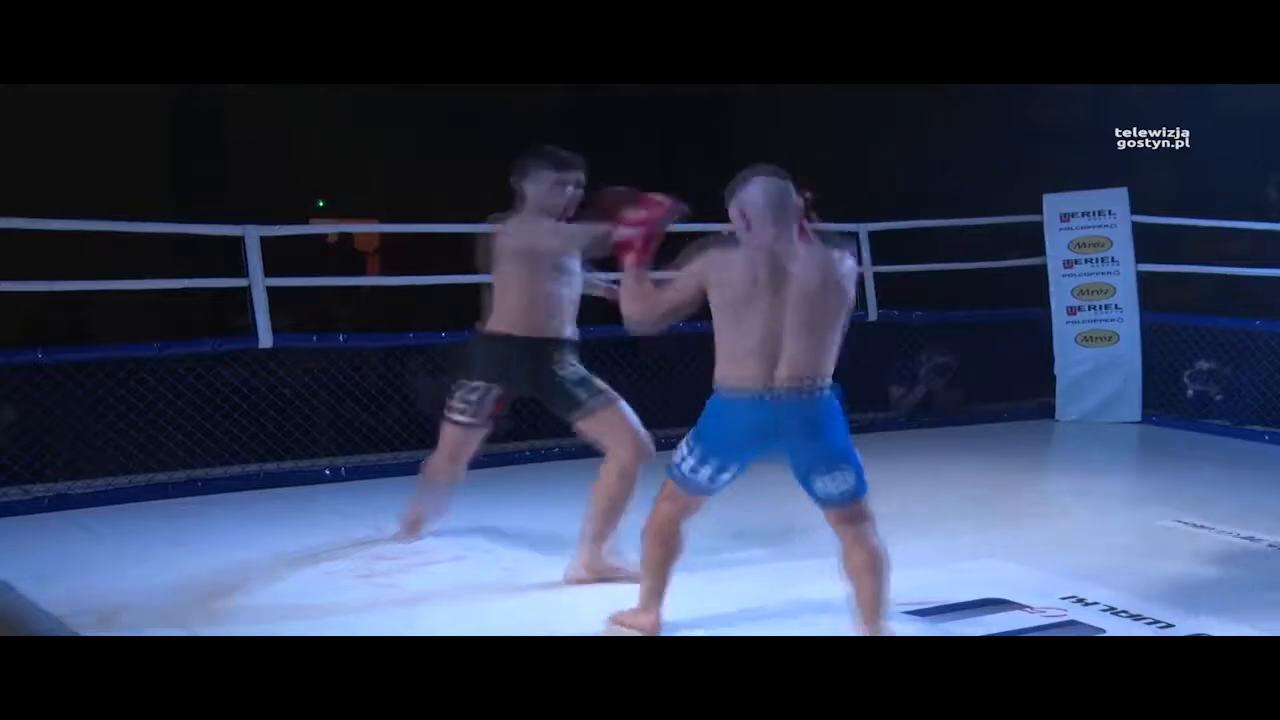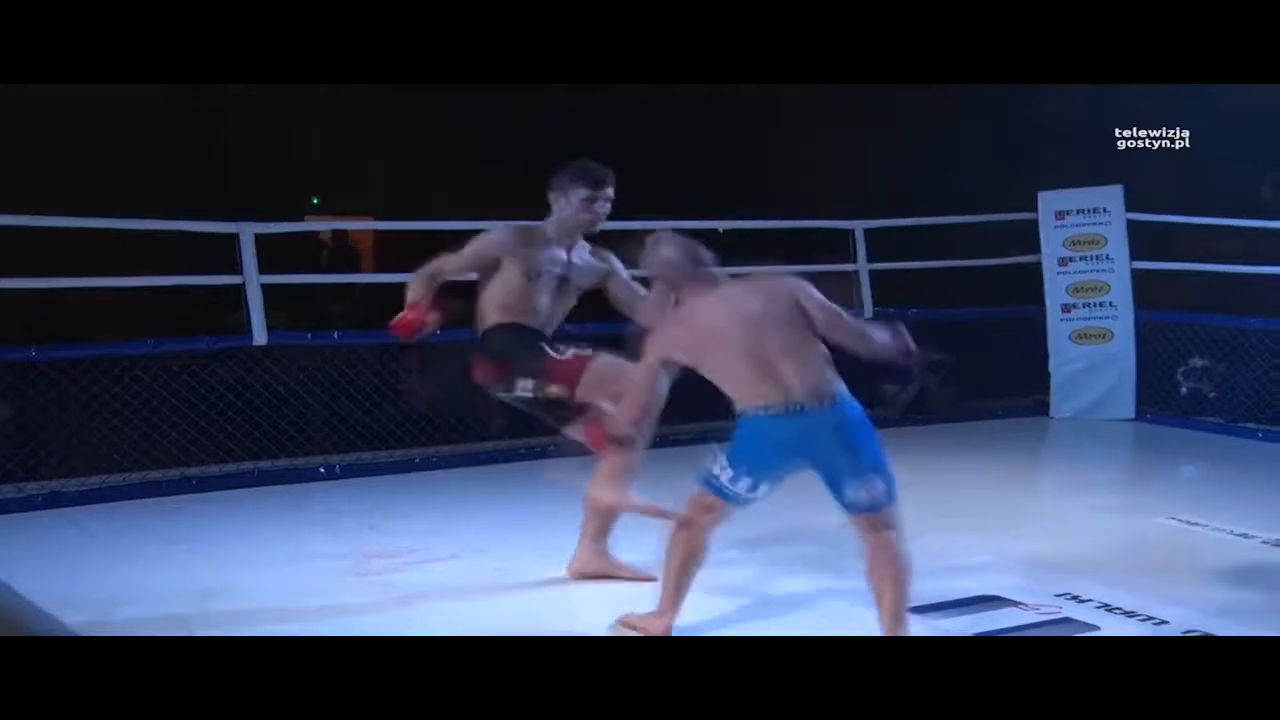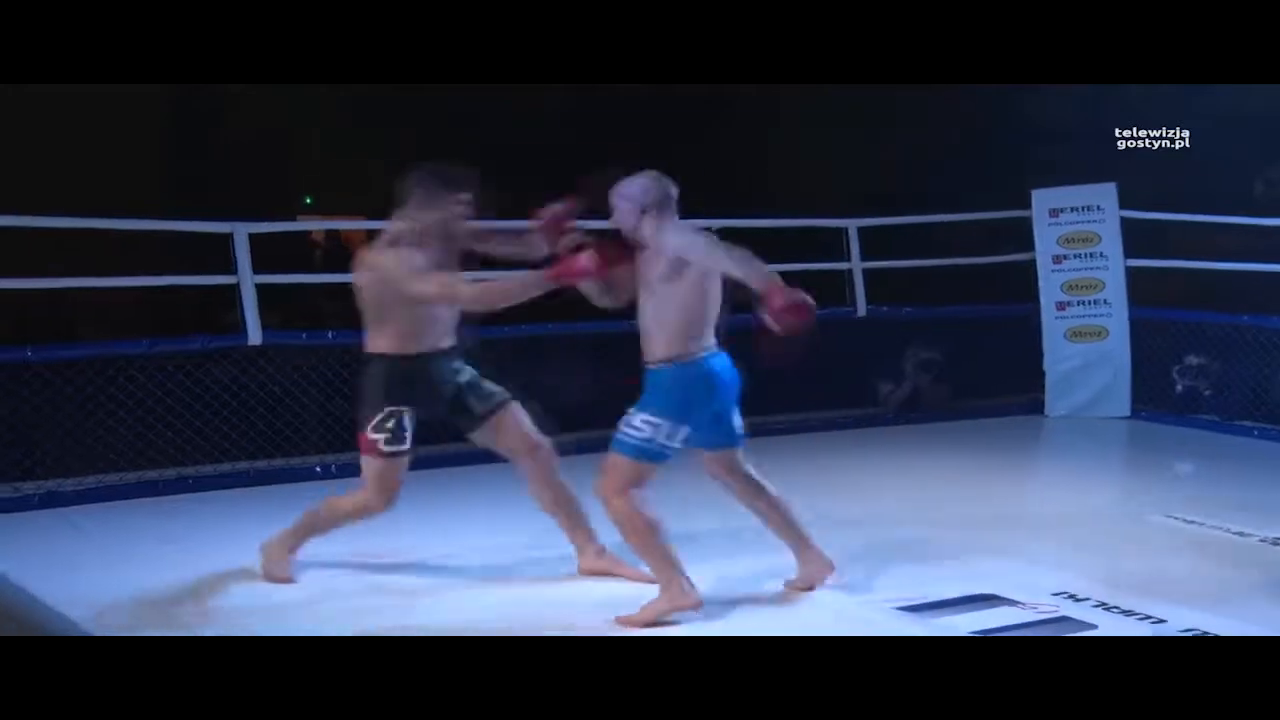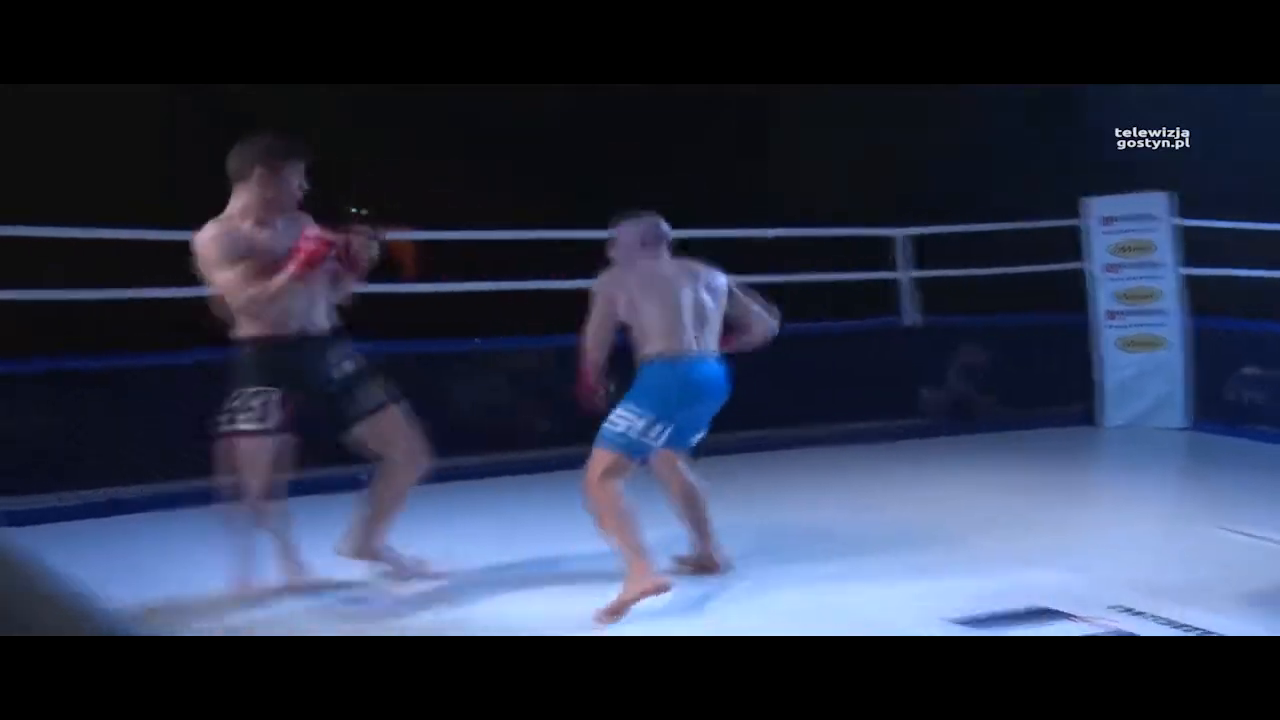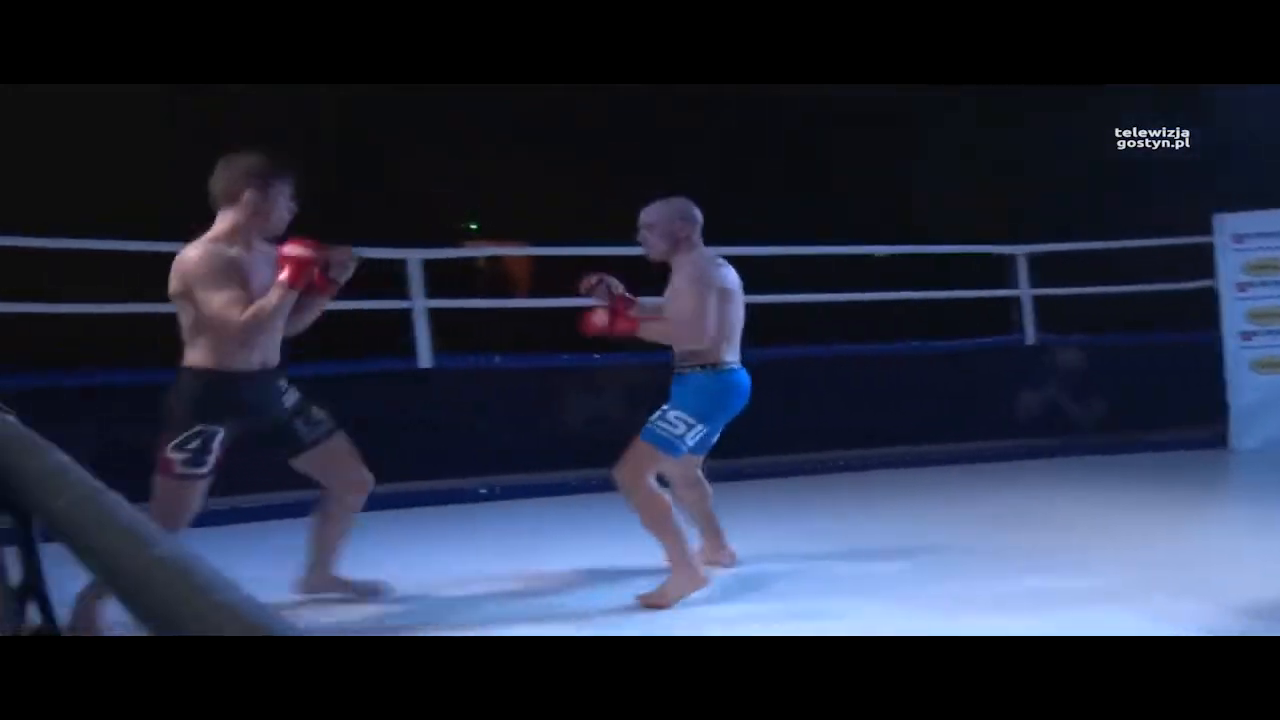
dt=0.4s
person 1, frame 1
left shoulder: (569, 236)
right shoulder: (519, 229)
right wrist: (624, 225)
left hip: (557, 357)
right hip: (498, 351)
left knee: (636, 446)
right knee: (450, 458)
left ankle: (590, 558)
right ankle: (424, 511)
person 1, frame 2
left shoulder: (598, 262)
right shoulder: (511, 239)
left elbow: (651, 314)
right elbow: (431, 273)
right wrist: (418, 309)
left hip: (531, 363)
right hip: (507, 354)
left knee: (615, 443)
right knee: (648, 382)
left ankle: (592, 553)
right ankle: (613, 491)
person 1, frame 3
left shoulder: (443, 238)
right shoulder: (385, 260)
left elbow: (528, 249)
right elbow: (473, 298)
left wrist: (550, 226)
right wrist: (558, 275)
left hip: (447, 368)
right hip: (396, 379)
left knee: (536, 451)
right knee: (379, 497)
left ankle: (592, 553)
right ankle: (283, 544)
person 1, frame 4
left shoulder: (300, 224)
right shoulder: (216, 240)
left elbow: (337, 293)
right elbow: (249, 306)
left wrist: (355, 262)
right wrist: (306, 263)
left hip: (329, 353)
right hip: (265, 362)
left knee: (410, 457)
right knee: (249, 485)
left ankle: (366, 540)
right ankle: (282, 555)
person 1, frame 5
left shoulder: (266, 252)
right shoulder: (201, 260)
left elbow: (287, 325)
right elbow: (245, 332)
left wrist: (327, 281)
right wrist: (291, 279)
left hip: (269, 389)
right hip: (211, 394)
left knee: (354, 481)
right knee: (165, 523)
left ankle: (319, 573)
right ankle: (90, 601)
person 2, frame 1
left shoulder: (719, 263)
right shoulder: (837, 264)
left elbow: (638, 314)
left wrist: (633, 254)
right wrist: (806, 241)
left hip: (736, 416)
right hip: (812, 415)
left knee: (670, 507)
right knee: (856, 526)
left ankle: (647, 612)
right ankle: (876, 631)
person 2, frame 2
left shoulder: (670, 333)
right shoulder: (783, 287)
left elbow: (633, 406)
right elbow: (859, 339)
left wrist: (610, 431)
right wrist: (889, 340)
left hip: (764, 434)
right hip: (838, 421)
left knee: (698, 517)
right knee: (880, 529)
left ankle: (661, 616)
right ankle: (895, 632)
person 2, frame 3
left shoulder: (676, 238)
right shoulder: (649, 250)
left elbow: (733, 259)
right elbow: (608, 297)
left wrist: (776, 292)
left hip: (677, 383)
right hip: (712, 372)
left knee: (614, 488)
right knee: (734, 472)
left ankle: (676, 590)
right ankle: (812, 560)
person 2, frame 4
left shoulder: (614, 278)
right shoulder: (710, 276)
left elbow: (597, 337)
right elbow: (766, 325)
left wrist: (591, 383)
left hip: (665, 381)
right hip: (709, 379)
left knee: (599, 480)
right knee: (667, 461)
left ankle: (640, 574)
right ankle: (707, 552)
person 2, frame 5
left shoulder: (694, 270)
right shoulder: (712, 268)
left elbow: (697, 334)
right elbow: (667, 318)
left wrist: (620, 325)
right wrist: (619, 299)
left hip: (705, 386)
right hip: (718, 382)
left knee: (631, 473)
right knee: (681, 470)
left ankle: (685, 569)
right ankle: (716, 549)
